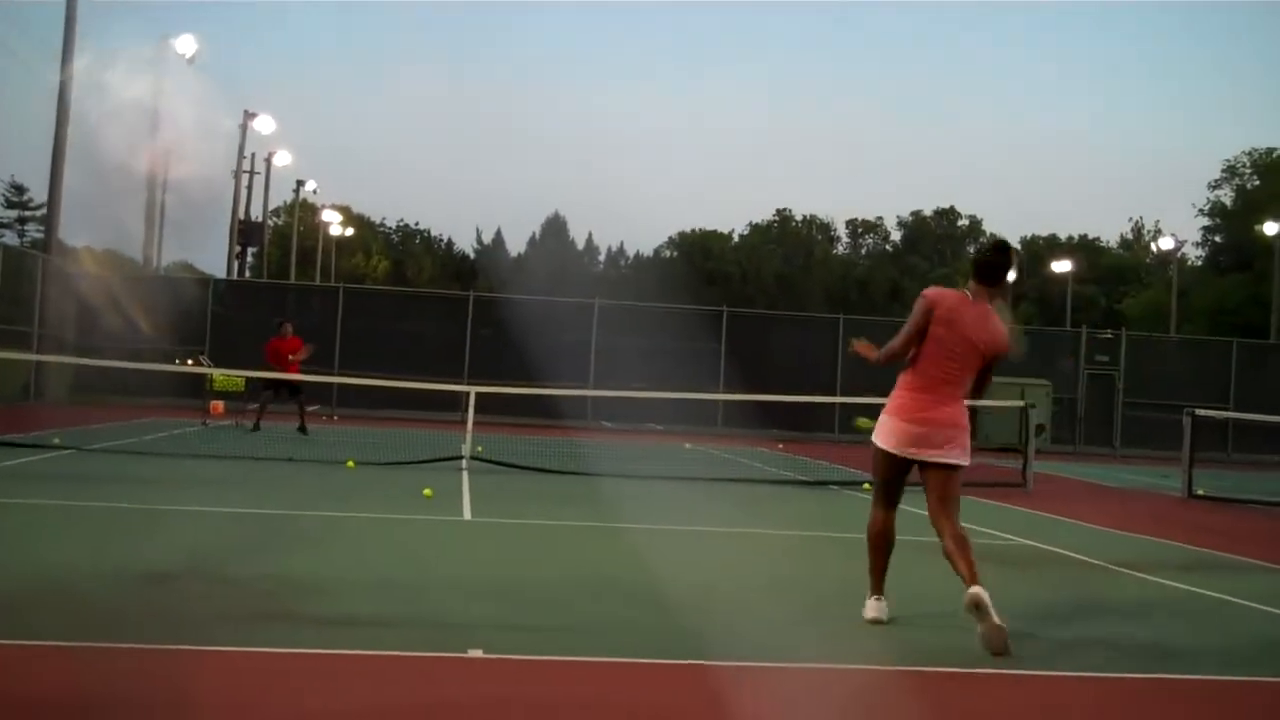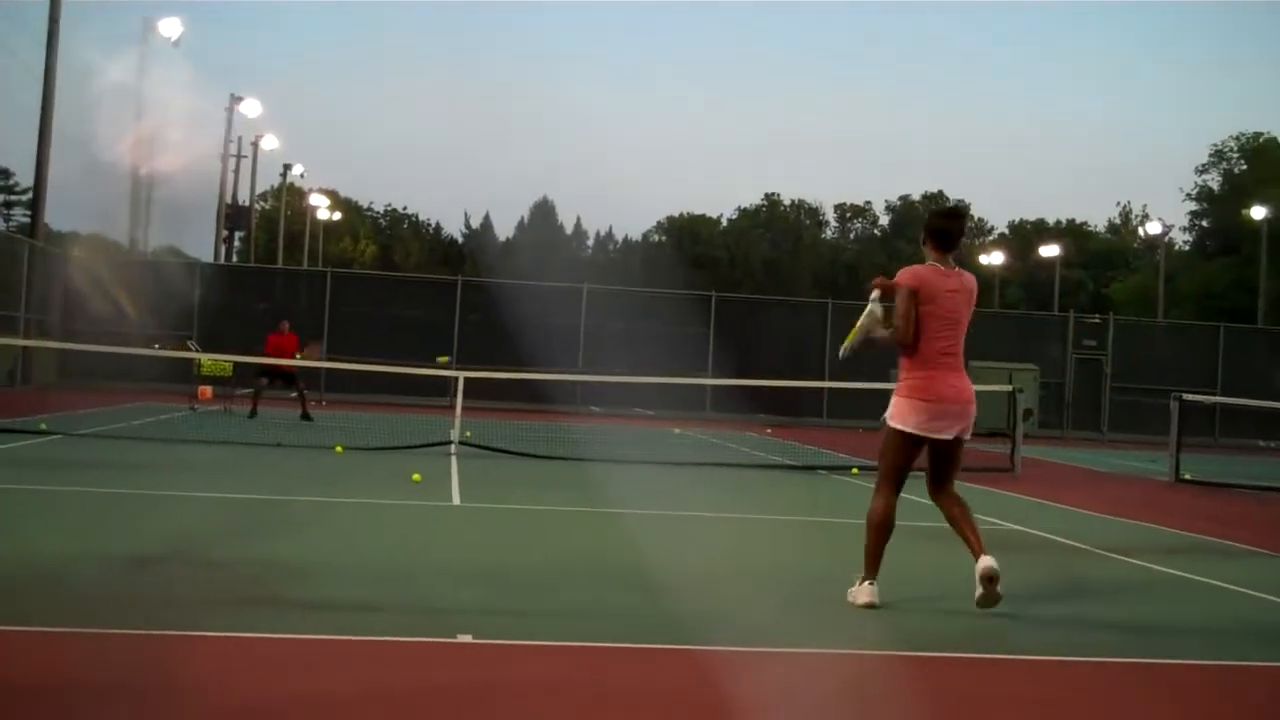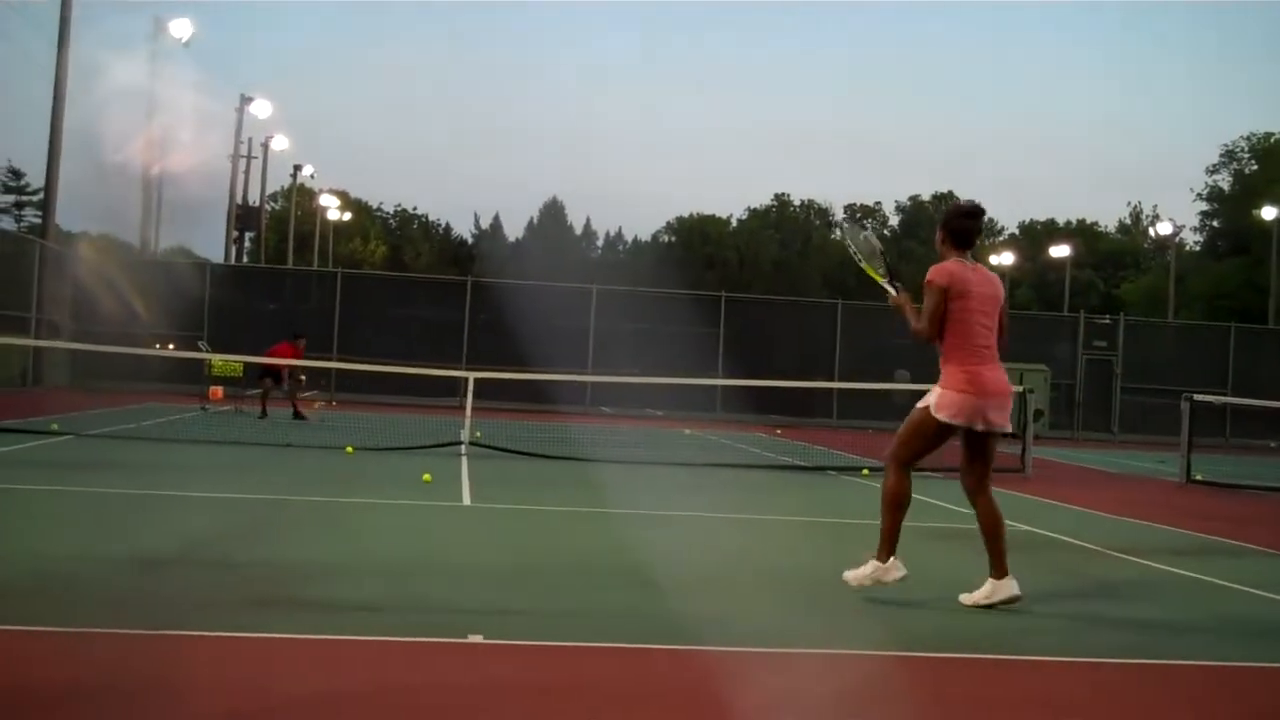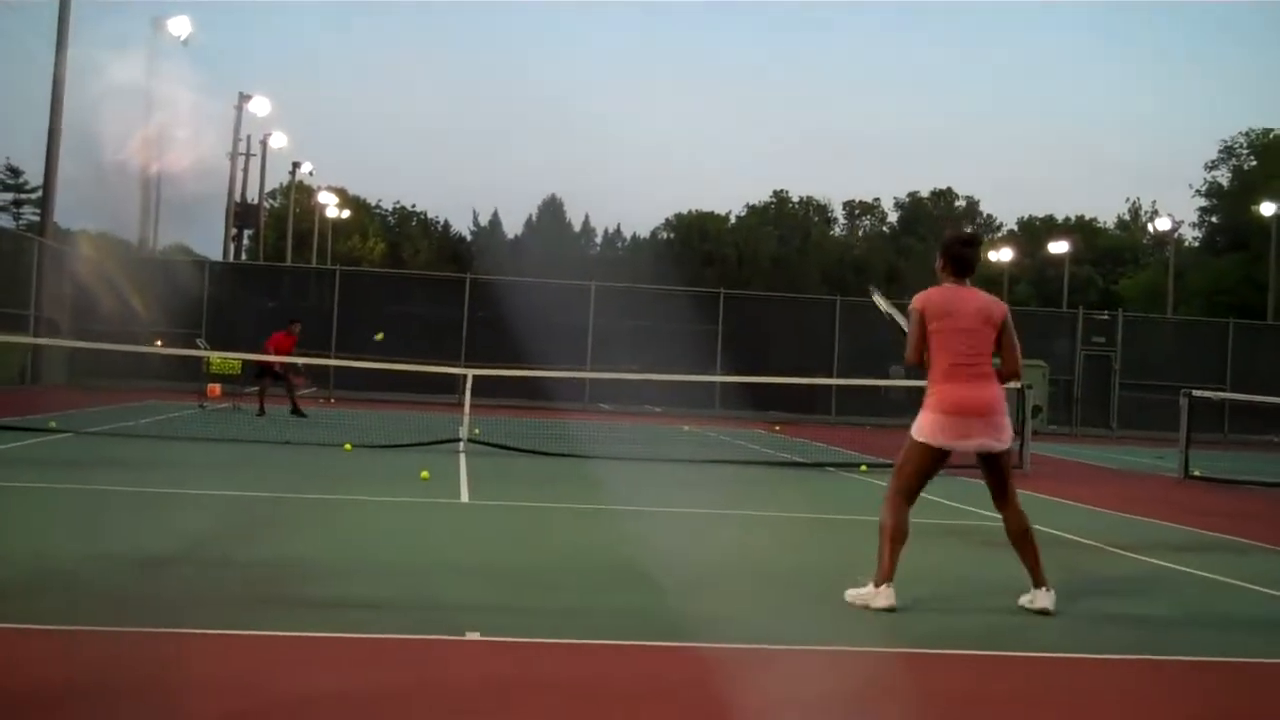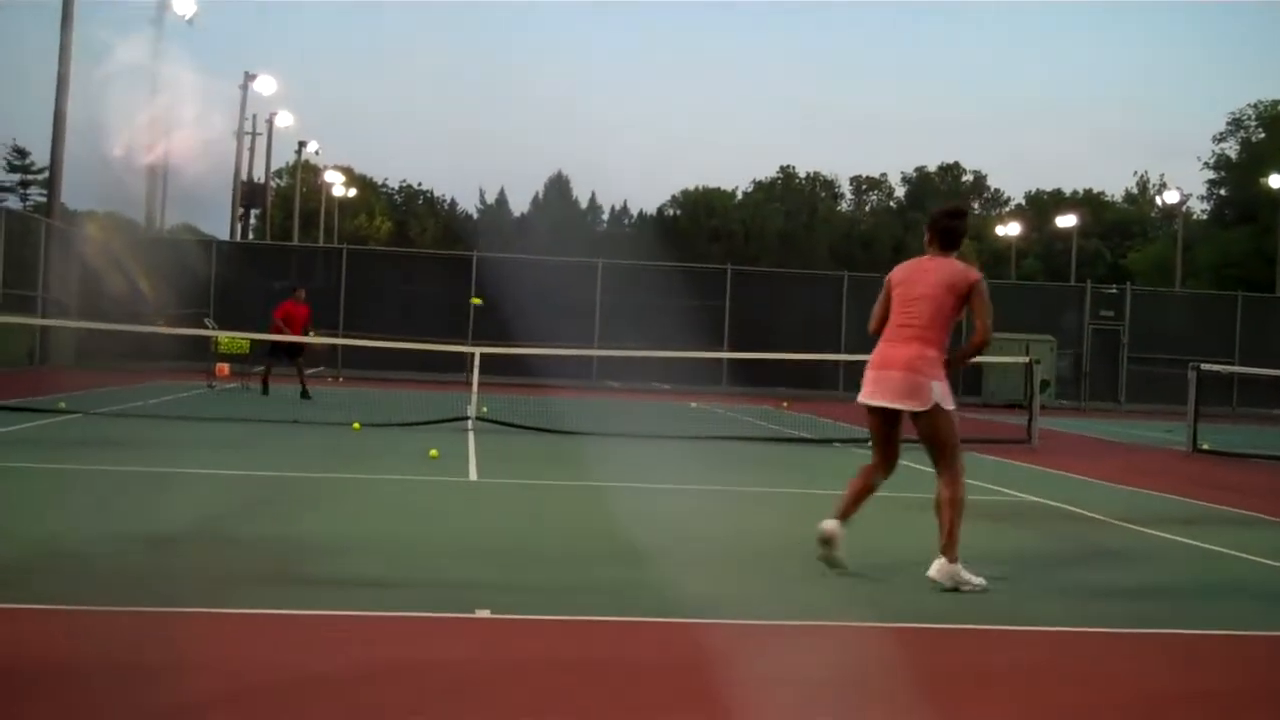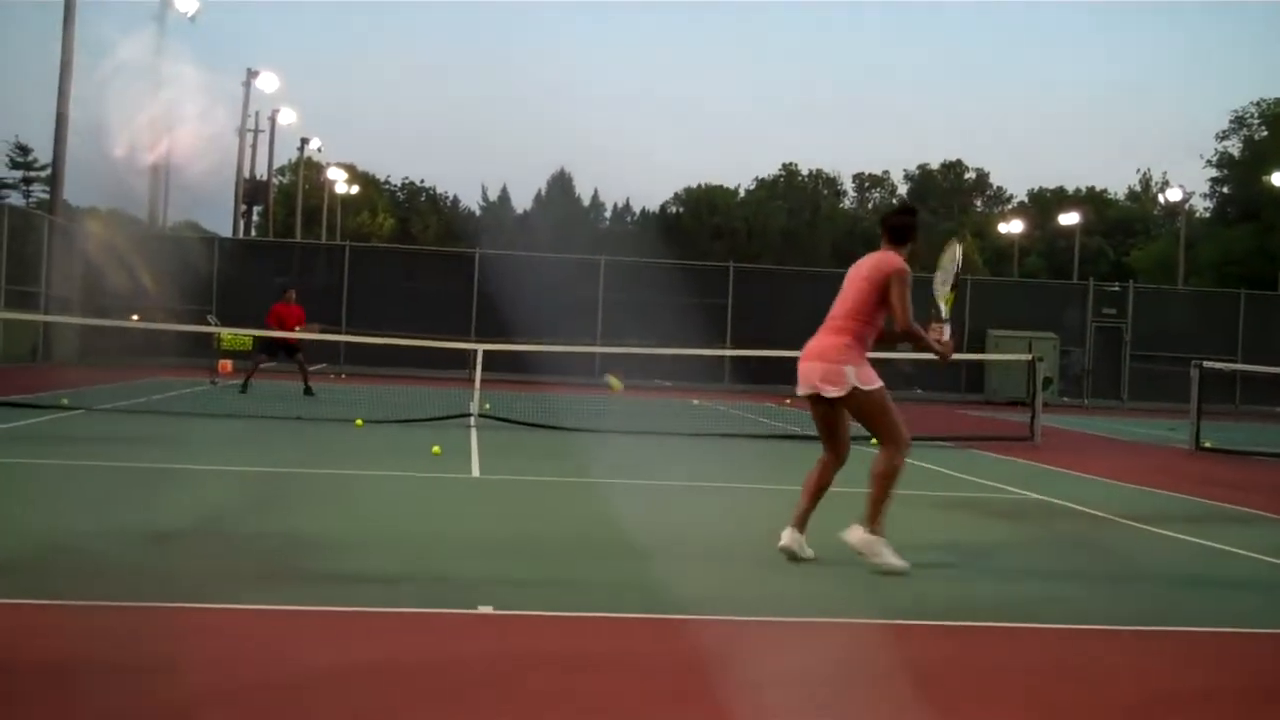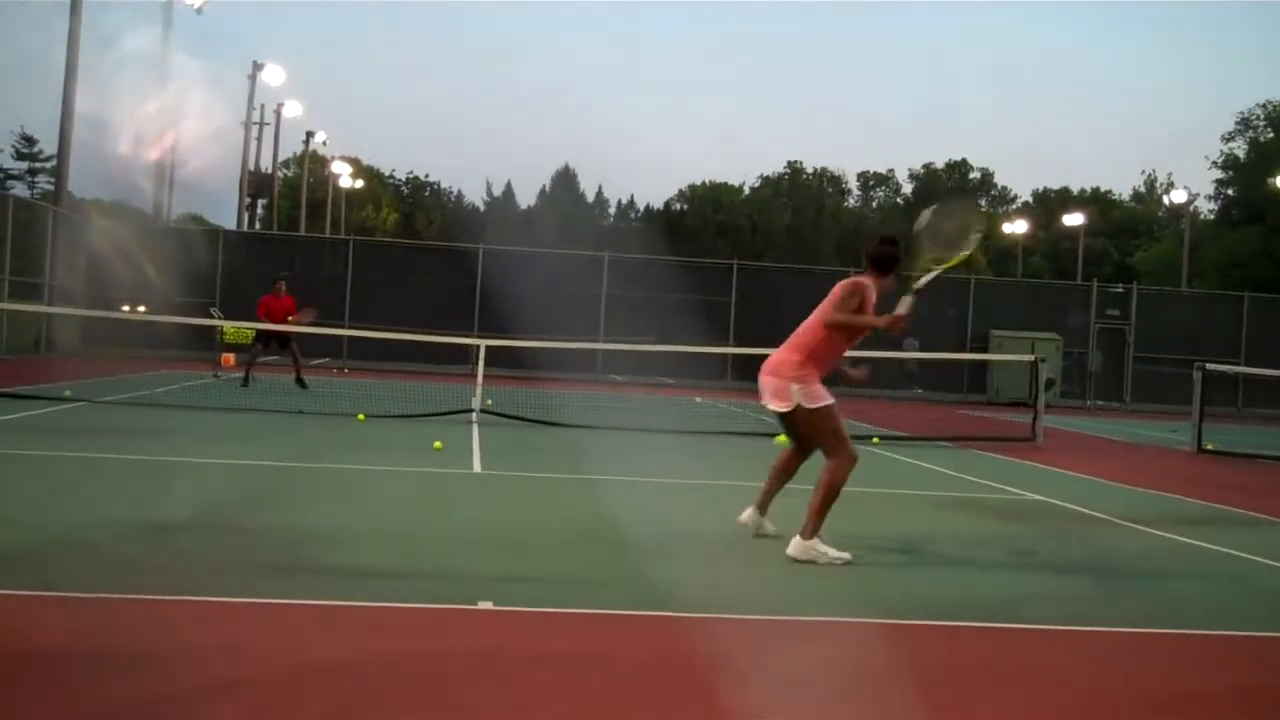
dt=0.3s
person 1, frame 1
left shoulder: (935, 297)
right shoulder: (999, 336)
left elbow: (899, 350)
left wrist: (877, 355)
left hip: (903, 417)
right hip: (947, 429)
left knee: (884, 506)
right knee: (947, 522)
left ankle: (876, 599)
right ankle: (975, 589)
person 1, frame 2
left shoulder: (911, 275)
right shoulder: (969, 282)
left elbow: (905, 339)
left wrist: (882, 332)
left hip: (919, 397)
right hip: (958, 397)
left knee: (886, 489)
right knee: (942, 488)
left ankle: (869, 584)
right ankle: (983, 560)
person 1, frame 3
left shoulder: (941, 274)
right shoulder: (994, 281)
left elbow: (927, 332)
left wrist: (907, 308)
left hip: (961, 388)
right hip: (997, 389)
left knee: (897, 462)
right knee: (978, 486)
left ankle: (885, 560)
right ankle: (1001, 580)
person 1, frame 4
left shoulder: (924, 301)
right shoulder: (996, 307)
left elbow: (915, 359)
right elbow: (1013, 369)
left hip: (942, 410)
right hip: (989, 411)
left knee: (898, 498)
right knee: (1007, 504)
left ankle: (882, 586)
right ankle: (1041, 589)
person 1, frame 5
left shoulder: (899, 272)
right shoulder: (970, 276)
left elbow: (875, 326)
right elbow: (982, 336)
right wrist: (954, 361)
left hip: (881, 369)
right hip: (923, 374)
left knee: (882, 463)
right knee: (949, 469)
left ankle: (835, 523)
right ankle: (948, 561)
person 1, frame 6
left shoulder: (864, 263)
right shoulder: (897, 268)
right elbow: (903, 327)
left wrist: (922, 338)
right wrist: (934, 346)
left hip: (814, 359)
right hip: (841, 363)
left knee: (836, 454)
right knee: (895, 444)
left ankle: (795, 531)
right ankle: (870, 531)
person 1, frame 7
left shoulder: (857, 286)
right shoulder: (860, 288)
right elbow: (830, 320)
left wrist: (841, 369)
right wrist: (877, 323)
left hip: (776, 371)
right hip: (794, 378)
left knee: (804, 444)
right knee: (843, 457)
left ankle: (756, 513)
right ankle: (806, 540)
